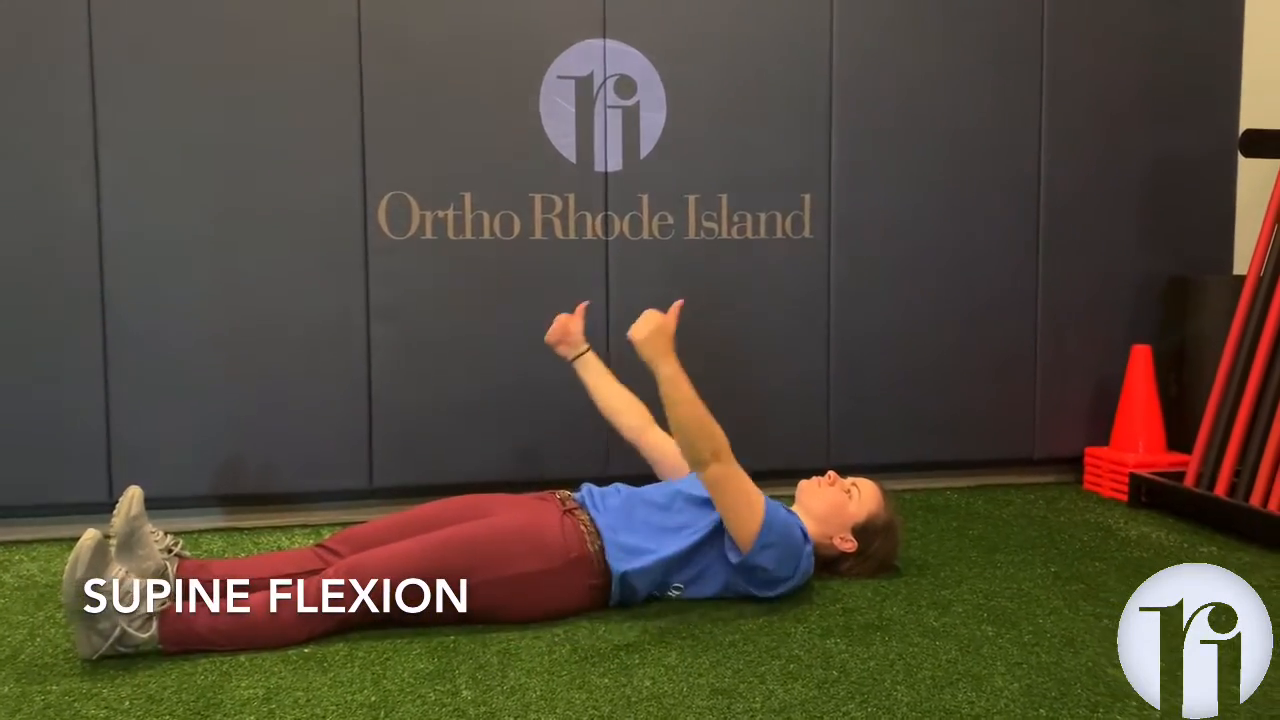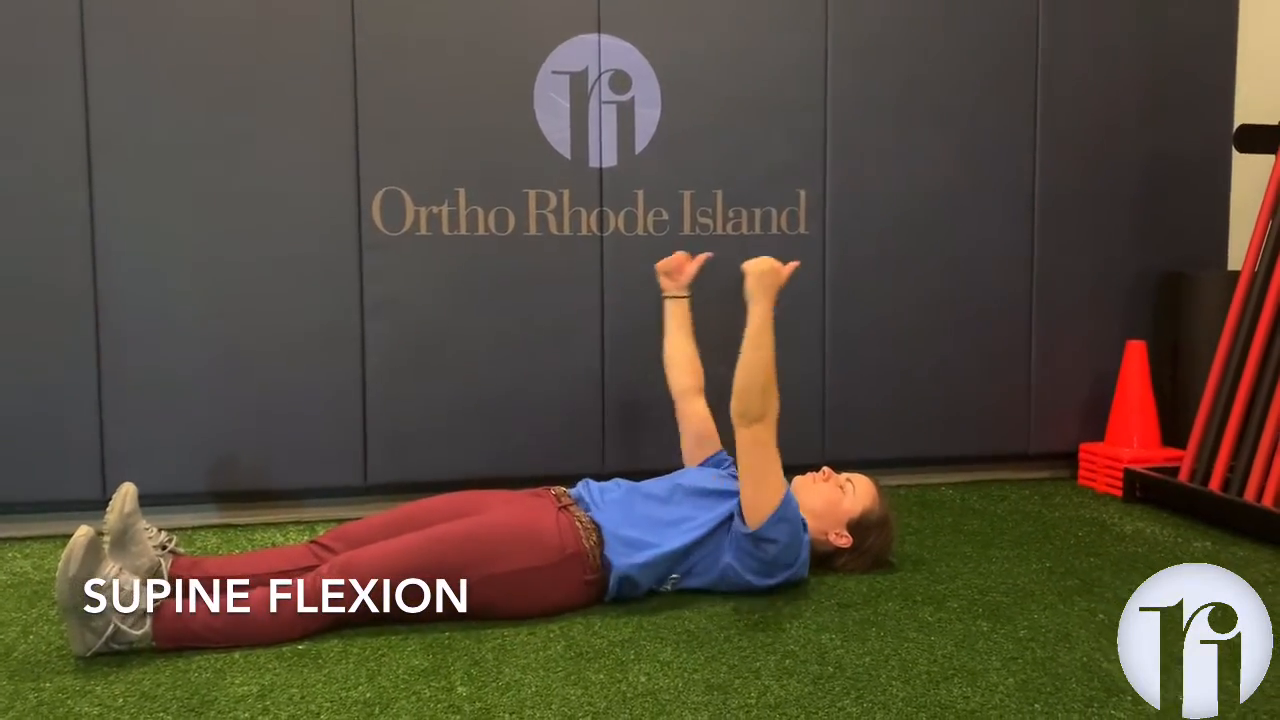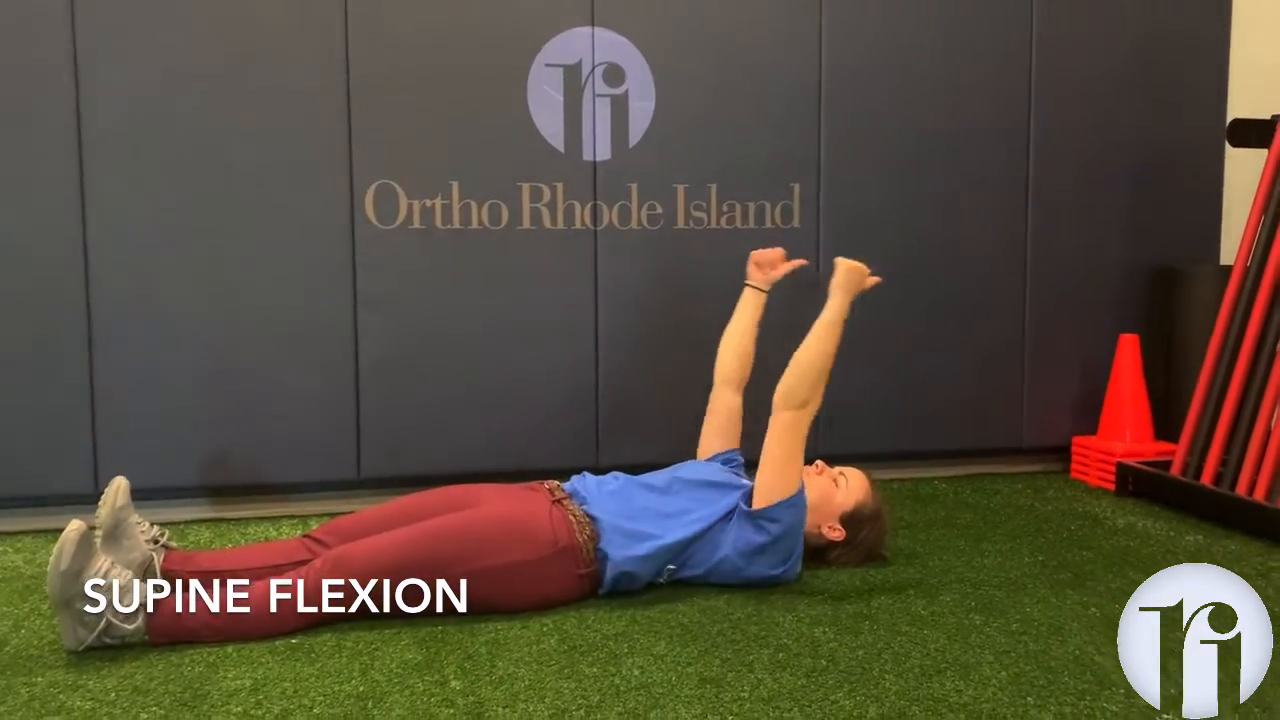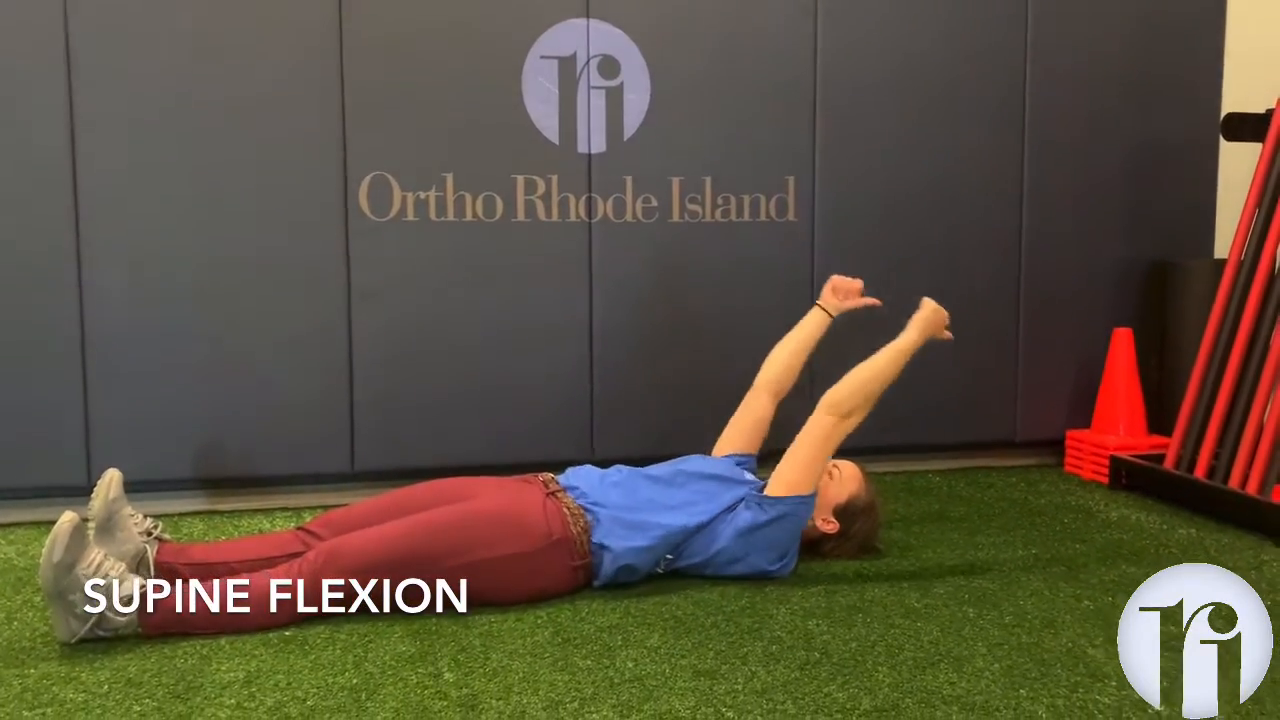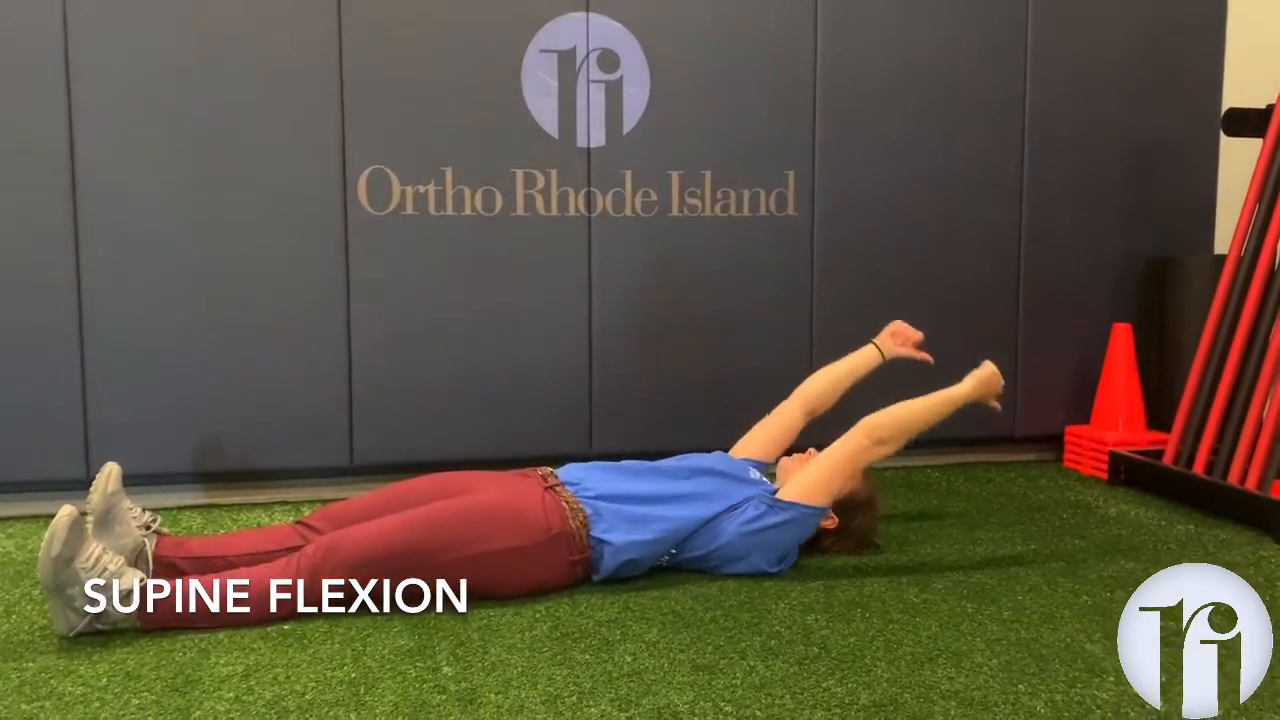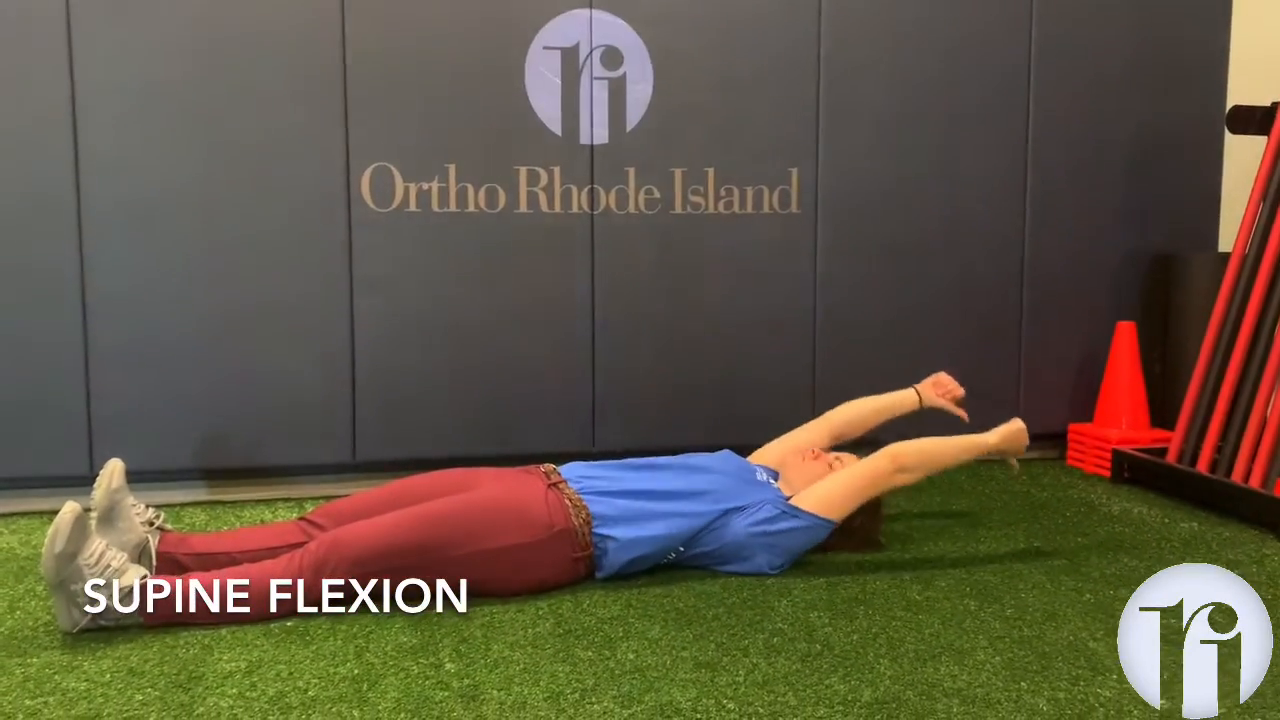
dt=0.3s
person 1, frame 1
left shoulder: (780, 554)
right shoulder: (744, 511)
left elbow: (713, 457)
right elbow: (645, 432)
left wrist: (663, 359)
right wrist: (582, 356)
left hip: (572, 560)
right hip: (558, 514)
left knee: (351, 588)
right knee: (341, 551)
left ankle: (145, 622)
right ankle: (171, 571)
person 1, frame 2
left shoulder: (778, 547)
right shoulder: (729, 489)
left elbow: (754, 418)
right elbow: (687, 396)
left wrist: (760, 306)
right wrist: (676, 299)
left hip: (567, 555)
right hip: (550, 509)
left knee: (347, 584)
right knee: (336, 550)
left ankle: (138, 618)
right ankle: (168, 570)
person 1, frame 3
left shoulder: (770, 544)
right shoulder: (732, 486)
left elbow: (792, 405)
right elbow: (728, 385)
left wrist: (838, 302)
right wrist: (756, 290)
left hip: (560, 550)
right hip: (542, 502)
left knee: (338, 579)
right knee: (328, 544)
left ankle: (130, 613)
right ankle: (156, 561)
person 1, frame 4
left shoulder: (767, 534)
right shoulder: (736, 482)
left elbow: (833, 413)
right elbow: (768, 390)
left wrist: (912, 337)
right wrist: (824, 311)
left hip: (555, 543)
right hip: (540, 495)
left knee: (333, 574)
right knee: (325, 539)
left ankle: (127, 606)
right ankle: (154, 555)
person 1, frame 5
left shoulder: (772, 532)
right shoulder: (744, 478)
left elbow: (861, 441)
right elbow: (802, 403)
left wrist: (963, 391)
right wrist: (878, 350)
left hip: (551, 538)
right hip: (536, 490)
left knee: (332, 568)
right knee: (324, 529)
left ankle: (126, 598)
right ankle: (151, 546)
person 1, frame 6
left shoulder: (776, 529)
right shoulder: (757, 476)
left elbow: (882, 467)
right elbow: (833, 419)
left wrist: (991, 440)
right wrist: (917, 395)
left hip: (557, 535)
right hip: (540, 486)
left knee: (338, 563)
right knee: (328, 528)
left ankle: (128, 595)
right ankle: (156, 546)
